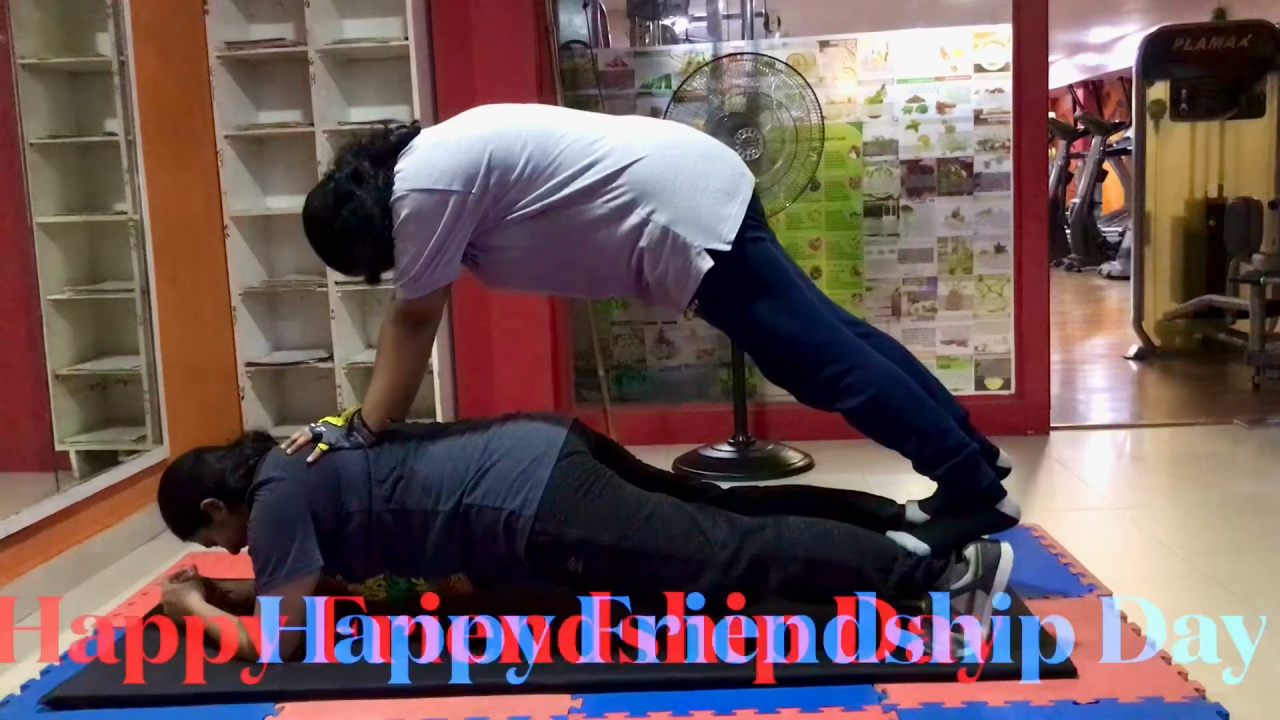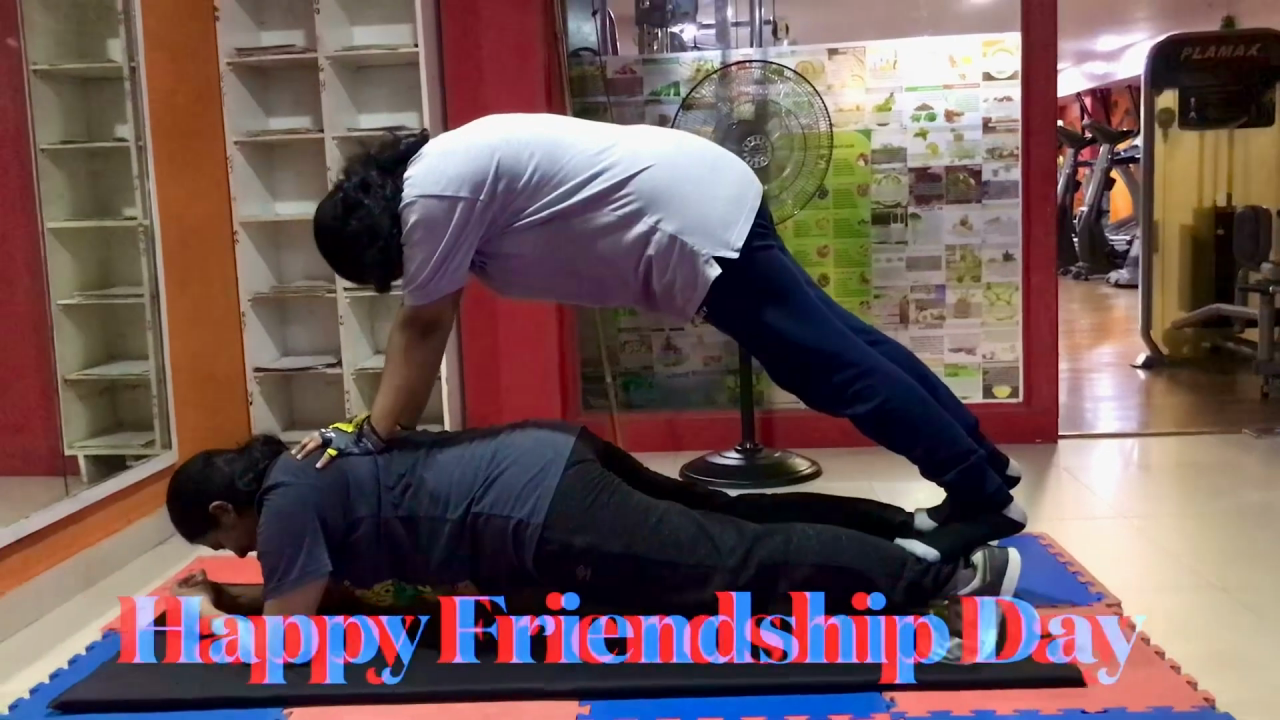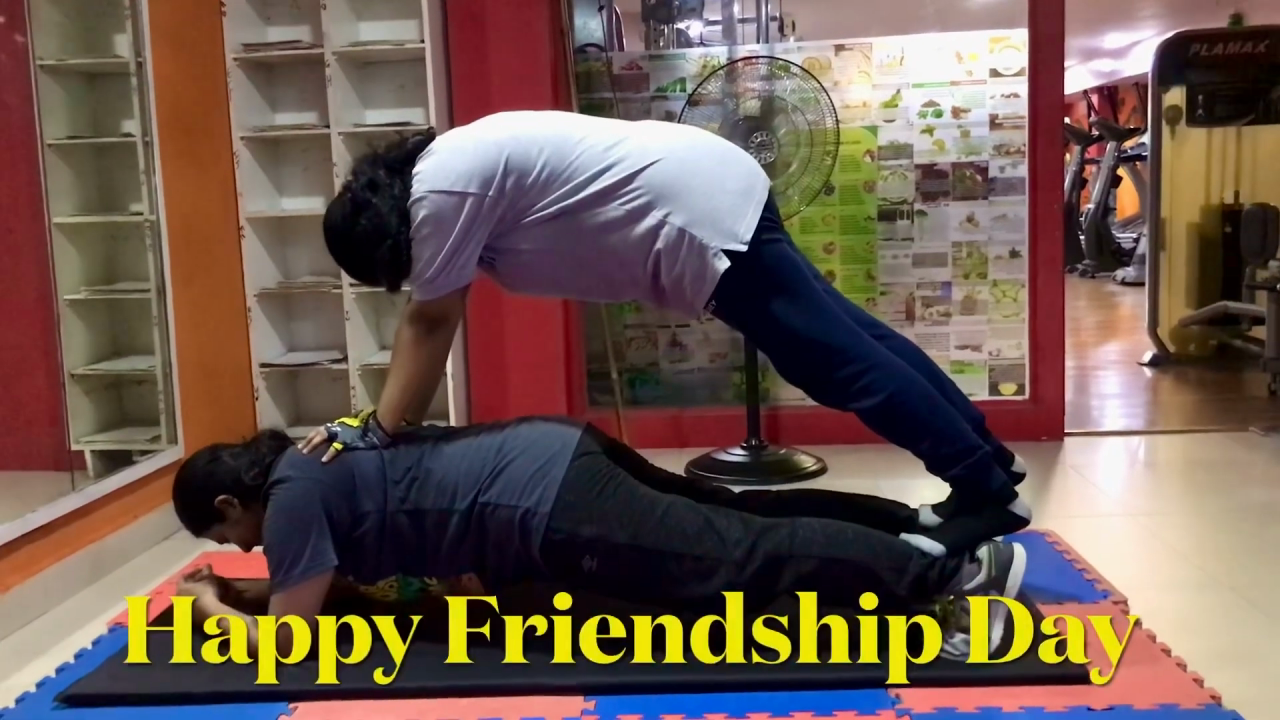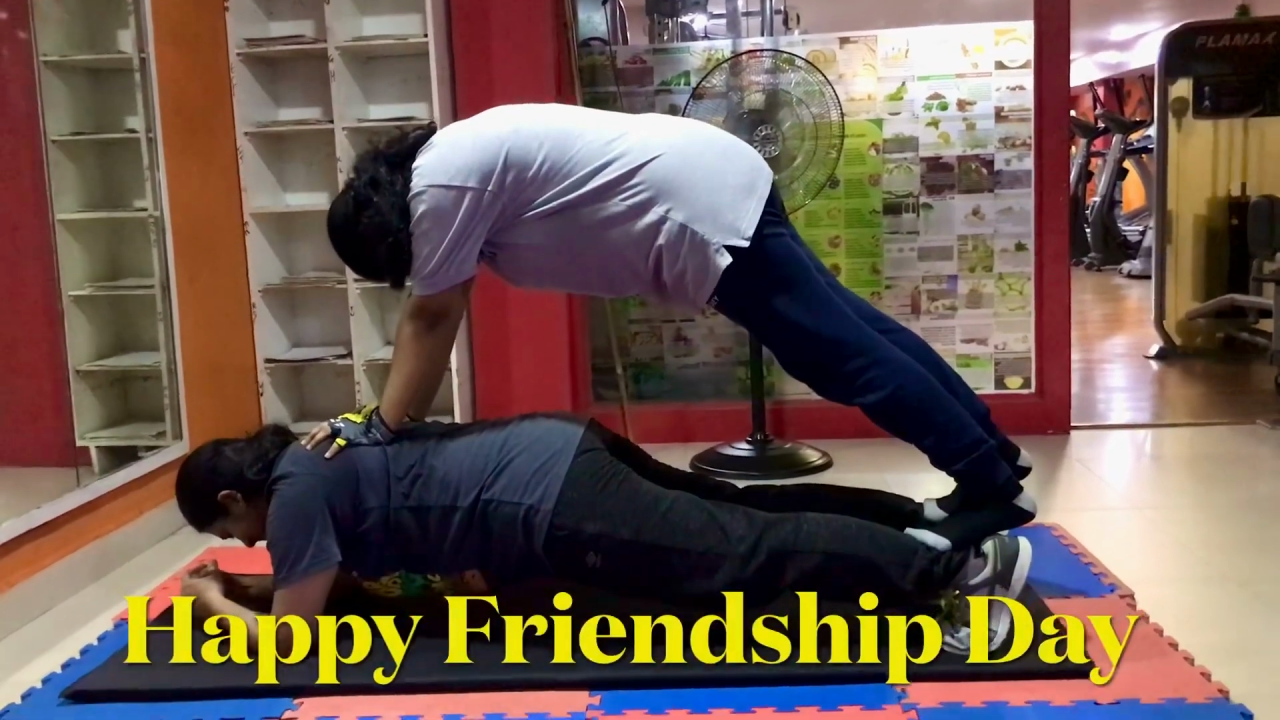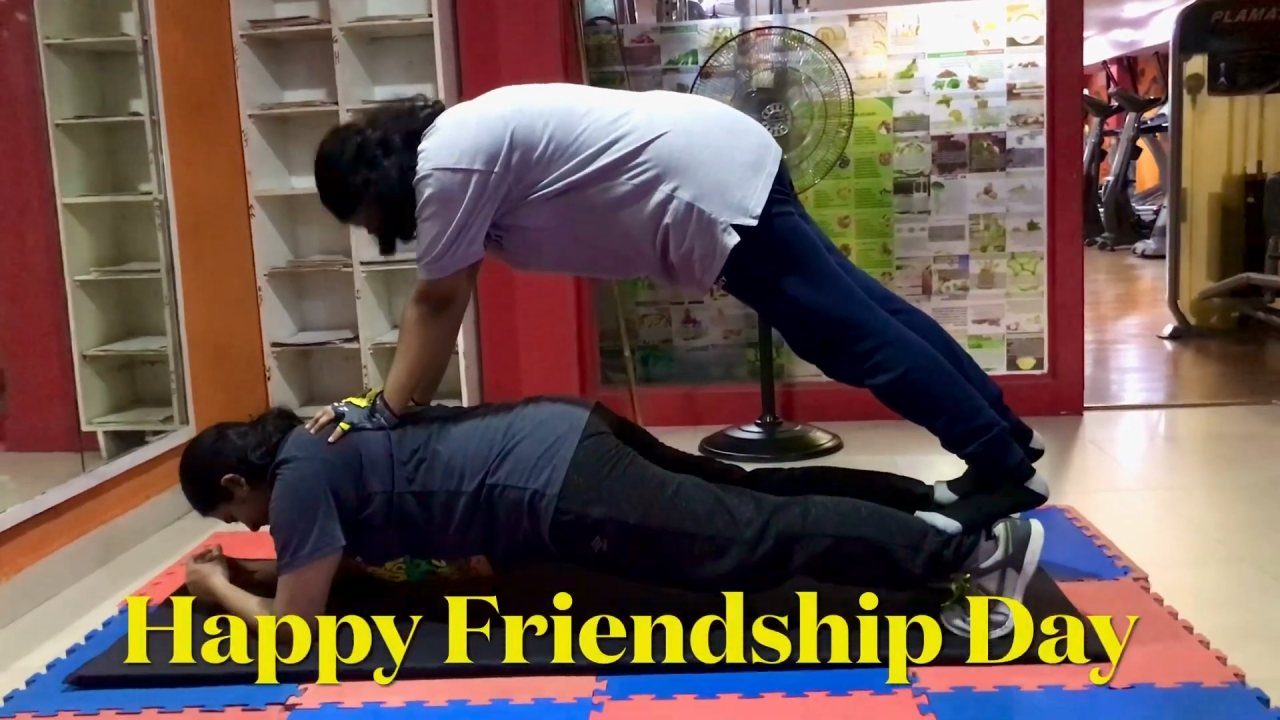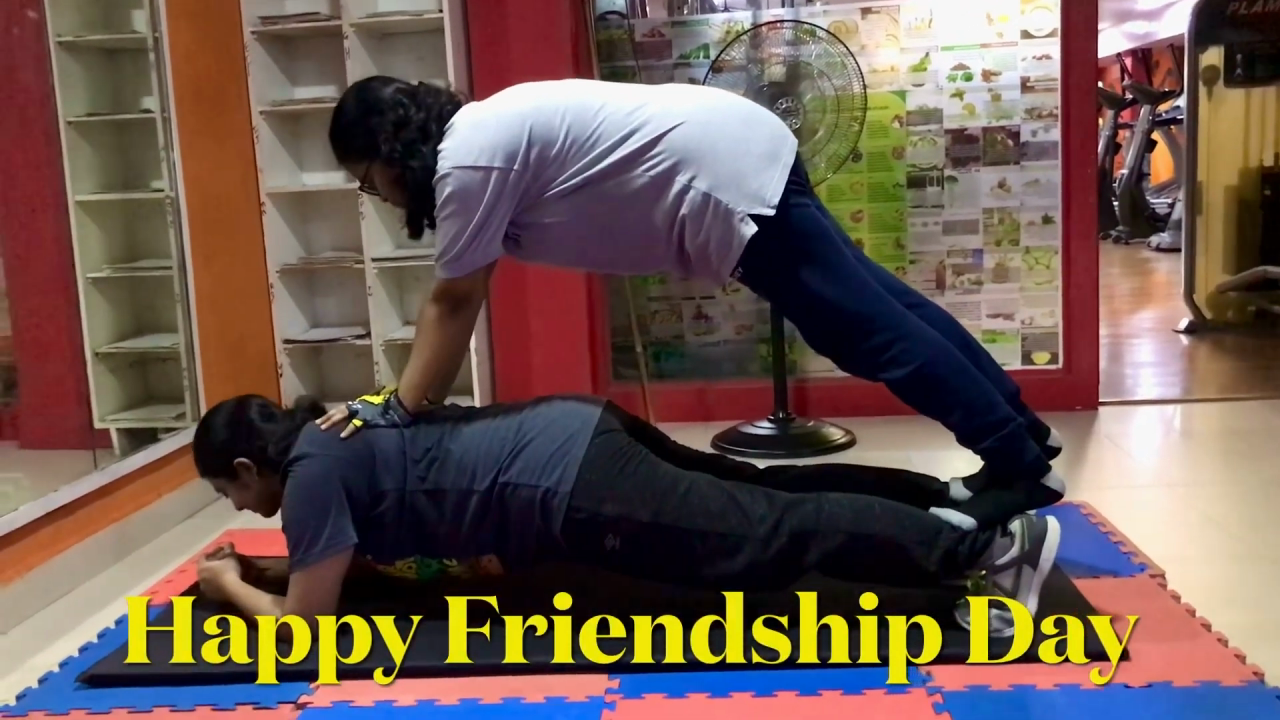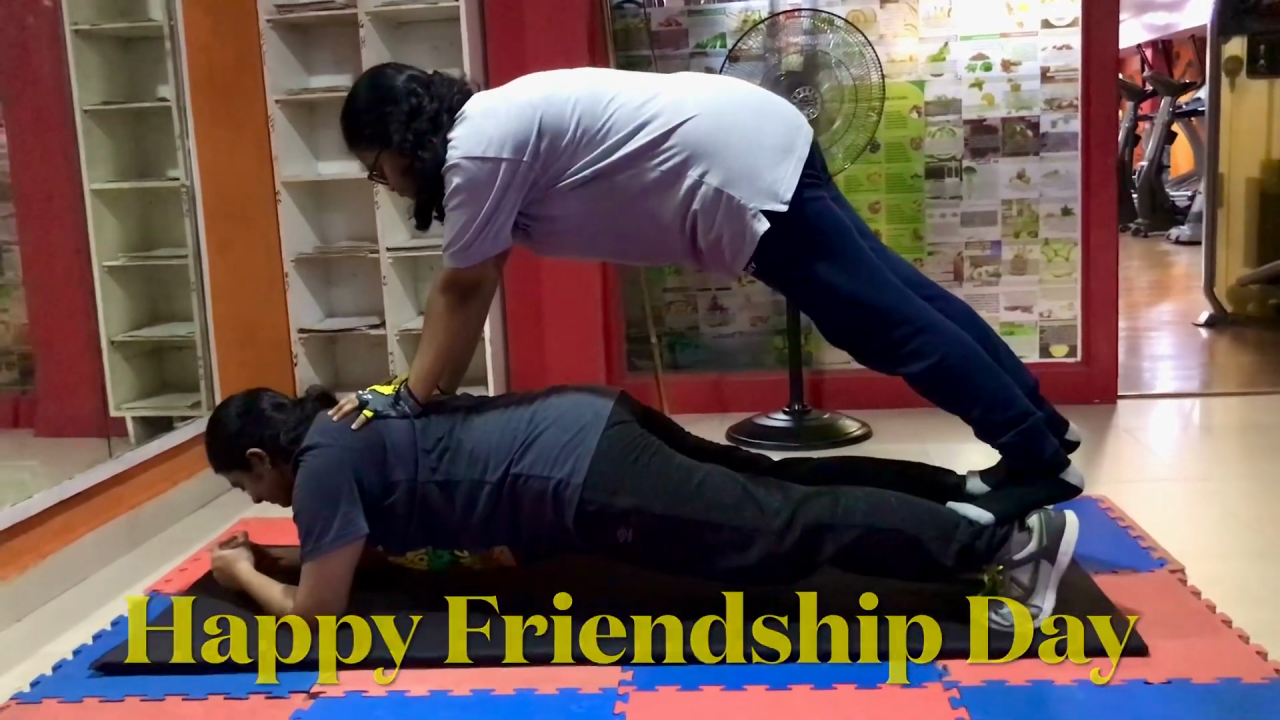
dt=0.7s
person 1, frame 1
left shoulder: (277, 499)
right shoulder: (297, 462)
left elbow: (275, 640)
right elbow: (329, 573)
left wrist: (193, 605)
right wrist: (251, 585)
left hip: (531, 507)
right hip: (535, 452)
left knee: (732, 560)
right knee: (723, 518)
left ankle: (947, 567)
right ankle: (911, 526)
person 1, frame 2
left shoulder: (288, 503)
right shoulder: (308, 468)
right elbow: (342, 572)
left wrist: (208, 615)
right wrist: (263, 587)
left hip: (544, 515)
right hip: (545, 462)
left knee: (742, 565)
right knee: (735, 523)
left ankle: (953, 575)
right ankle: (920, 531)
person 1, frame 3
left shoulder: (293, 497)
right shoulder: (313, 462)
left elbow: (287, 640)
right elbow: (347, 573)
left wrist: (212, 609)
left hip: (545, 507)
right hip: (550, 455)
left knee: (745, 561)
right knee: (737, 520)
left ankle: (956, 570)
right ankle: (925, 530)
person 1, frame 4
left shoulder: (295, 493)
right shoulder: (317, 458)
left elbow: (291, 637)
right elbow: (351, 568)
left wrist: (215, 602)
right wrist: (267, 578)
left hip: (552, 504)
right hip: (554, 453)
left knee: (752, 555)
right knee: (743, 514)
left ankle: (962, 564)
right ankle: (927, 523)
person 1, frame 5
left shoulder: (299, 478)
right shoulder: (317, 443)
left elbow: (295, 624)
right elbow: (333, 558)
left wrist: (220, 589)
right wrist: (268, 563)
left hip: (556, 490)
right hip: (559, 435)
left knee: (761, 541)
right knee: (751, 501)
left ankle: (976, 549)
right ankle: (938, 505)
person 1, frame 6
left shoulder: (312, 473)
right shoulder: (330, 436)
left elbow: (306, 620)
right elbow: (355, 546)
left wrist: (231, 585)
right wrist: (287, 556)
left hip: (573, 488)
right hip: (573, 436)
left knee: (775, 538)
right knee: (764, 497)
left ankle: (993, 544)
right ankle: (952, 501)
person 1, frame 7
left shoulder: (324, 463)
right shoulder: (344, 425)
left elbow: (319, 611)
right elbow: (361, 537)
left wrist: (245, 574)
right wrist: (292, 548)
left hip: (585, 481)
right hip: (585, 425)
left knee: (788, 532)
right knee: (781, 492)
left ankle: (1009, 540)
right ankle: (972, 497)
person 2, frame 1
left shoulder: (423, 184)
right shoulder: (439, 160)
left elbow: (412, 320)
right elbow: (417, 320)
left wrist: (360, 431)
right wrist: (368, 424)
left hip: (683, 214)
right hip: (698, 184)
left knee: (826, 363)
right knee: (830, 339)
left ankle: (975, 490)
right ankle: (974, 458)
person 2, frame 2
left shoulder: (430, 192)
right shoulder: (449, 169)
left elbow: (421, 327)
right elbow: (426, 326)
left wrist: (370, 438)
right wrist: (376, 432)
left hip: (692, 220)
right hip: (707, 194)
left knee: (837, 368)
right knee: (842, 345)
left ankle: (984, 496)
right ankle: (984, 465)
person 2, frame 3
left shoulder: (440, 187)
right shoulder: (458, 169)
left elbow: (429, 323)
right elbow: (434, 320)
left wrist: (376, 435)
right wrist: (381, 425)
left hip: (701, 215)
right hip: (714, 187)
left knee: (844, 363)
right knee: (849, 340)
left ankle: (988, 490)
right ankle: (989, 463)
person 2, frame 4
left shoulder: (439, 183)
right shoulder: (458, 162)
left elbow: (429, 319)
right elbow: (436, 314)
left wrist: (377, 431)
right wrist: (384, 423)
left hip: (702, 208)
right hip: (716, 183)
left knee: (848, 359)
right knee: (853, 333)
left ankle: (993, 487)
right ankle: (994, 455)
person 2, frame 5
left shoulder: (445, 163)
right shoulder: (460, 141)
left elbow: (437, 304)
right elbow: (441, 303)
left wrist: (383, 416)
right wrist: (389, 408)
left hip: (711, 188)
right hip: (724, 159)
left knee: (856, 337)
right knee: (863, 313)
left ankle: (1004, 469)
right ankle: (1005, 437)
person 2, frame 6
left shoulder: (467, 159)
right shoulder: (479, 135)
left elbow: (454, 303)
right elbow: (456, 299)
left wrist: (397, 413)
right wrist: (403, 405)
left hip: (726, 177)
right hip: (739, 152)
left knee: (873, 331)
right knee: (880, 306)
left ankle: (1021, 466)
right ankle: (1022, 433)
person 2, frame 7
left shoulder: (477, 147)
right shoulder: (490, 123)
left elbow: (463, 292)
right elbow: (469, 289)
left wrist: (408, 403)
right wrist: (418, 396)
left hip: (742, 171)
right hip: (760, 139)
left knee: (890, 322)
right knee: (898, 298)
left ankle: (1040, 458)
right ankle: (1040, 427)
